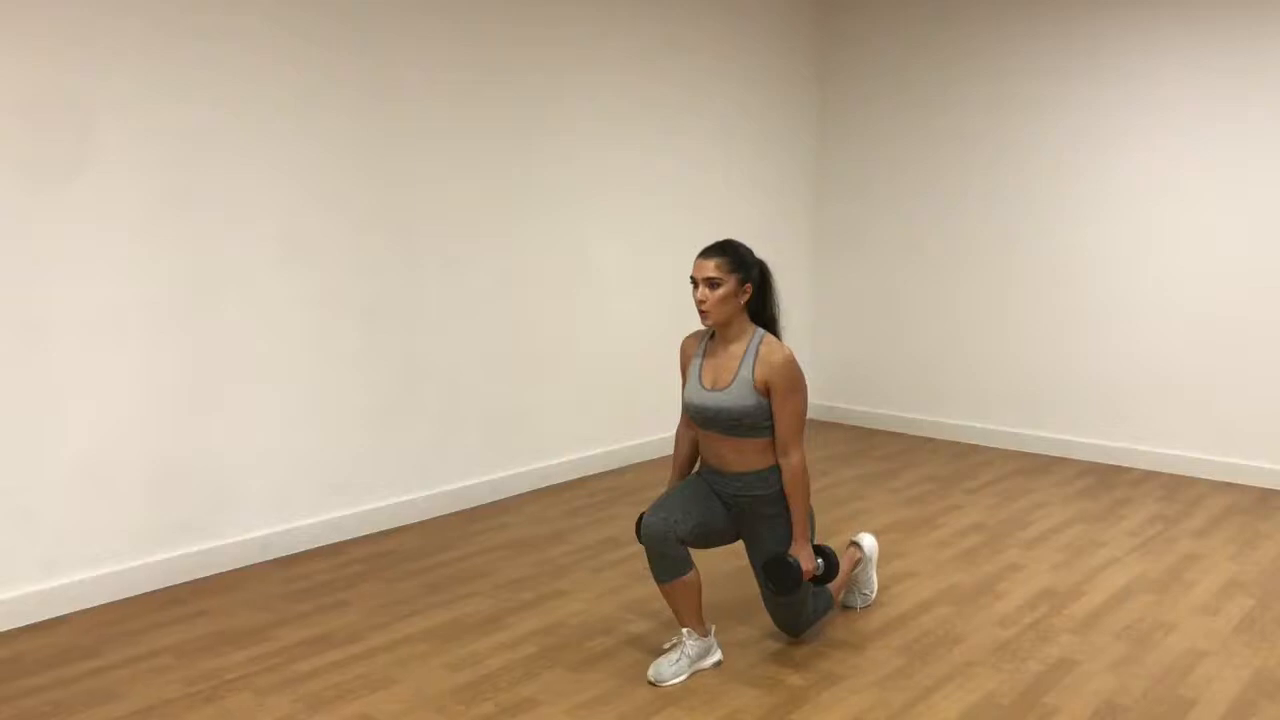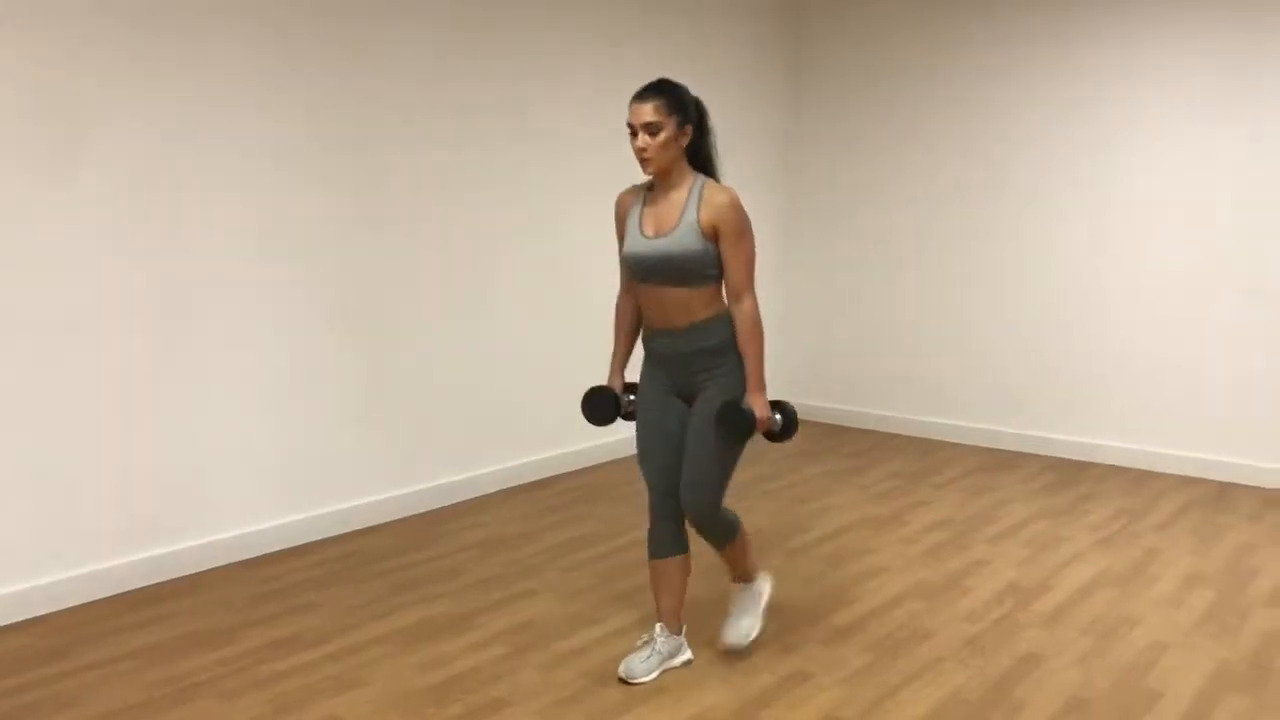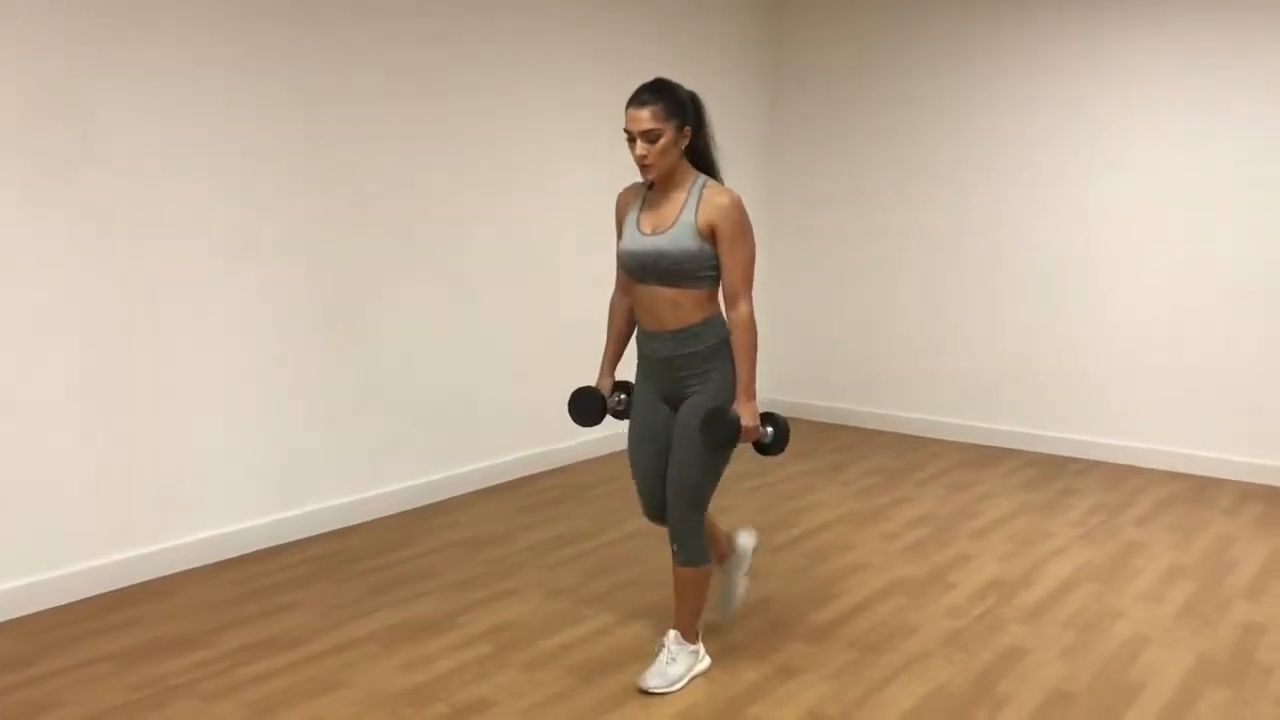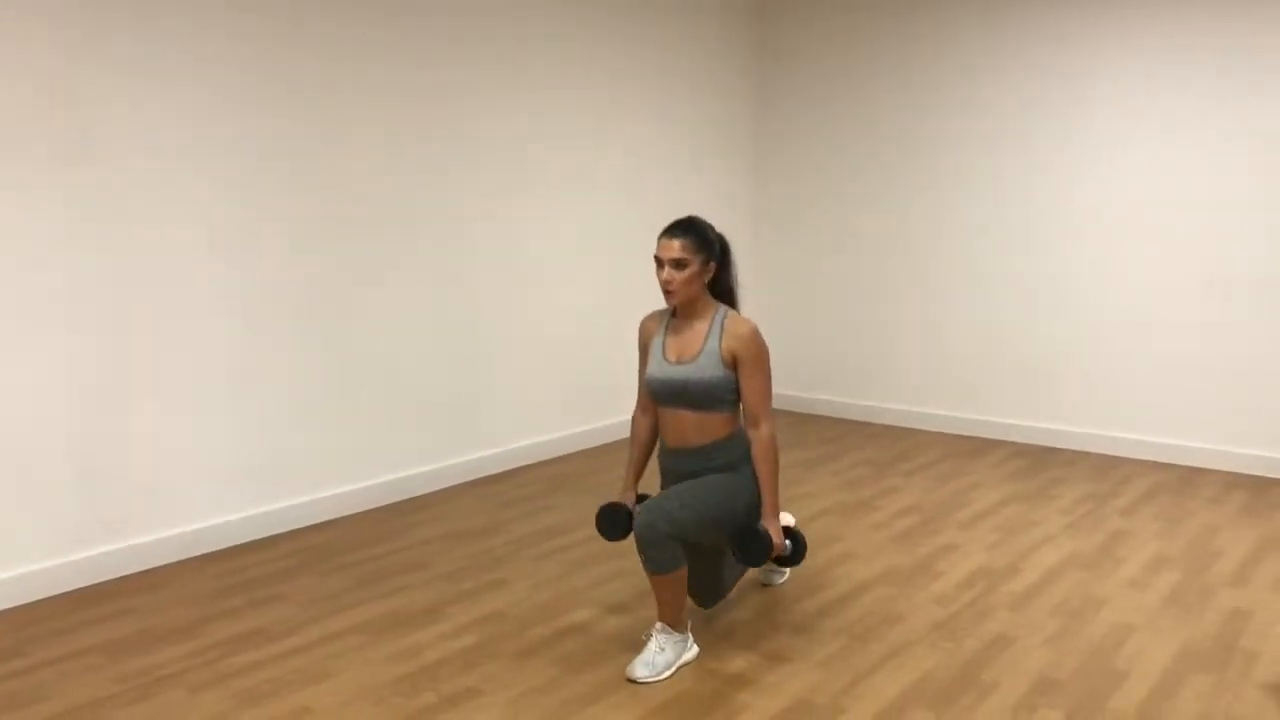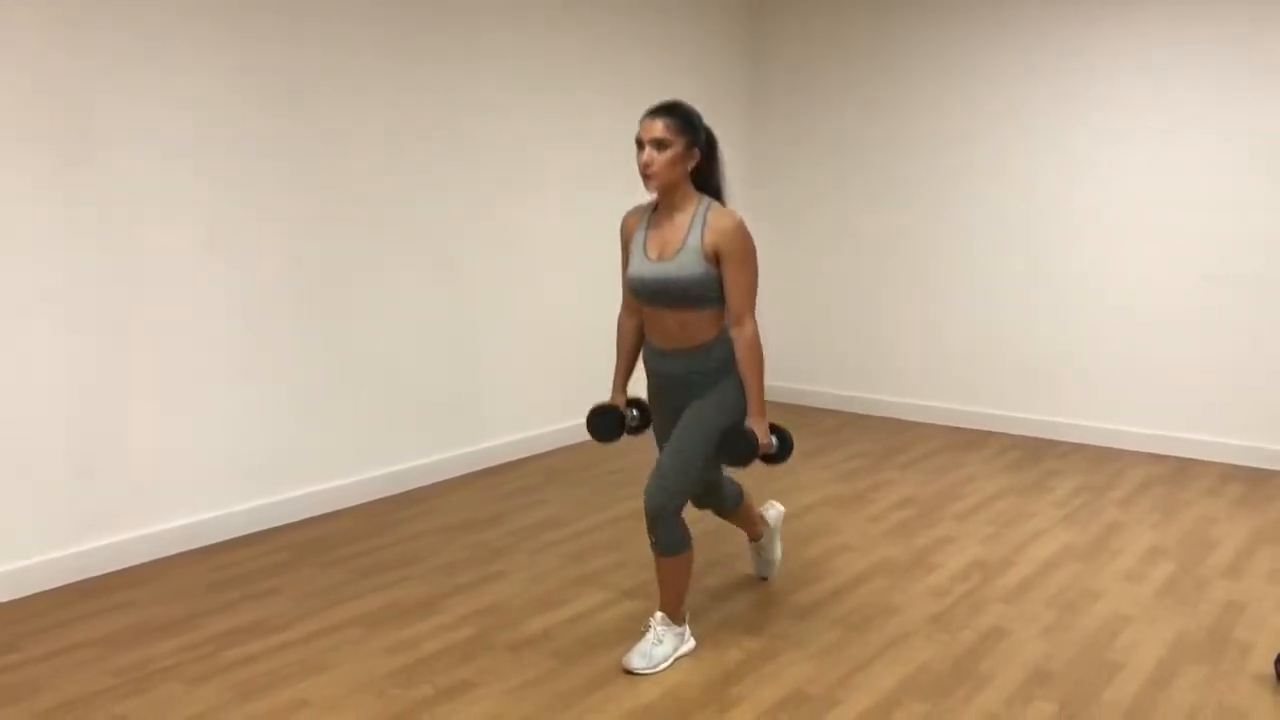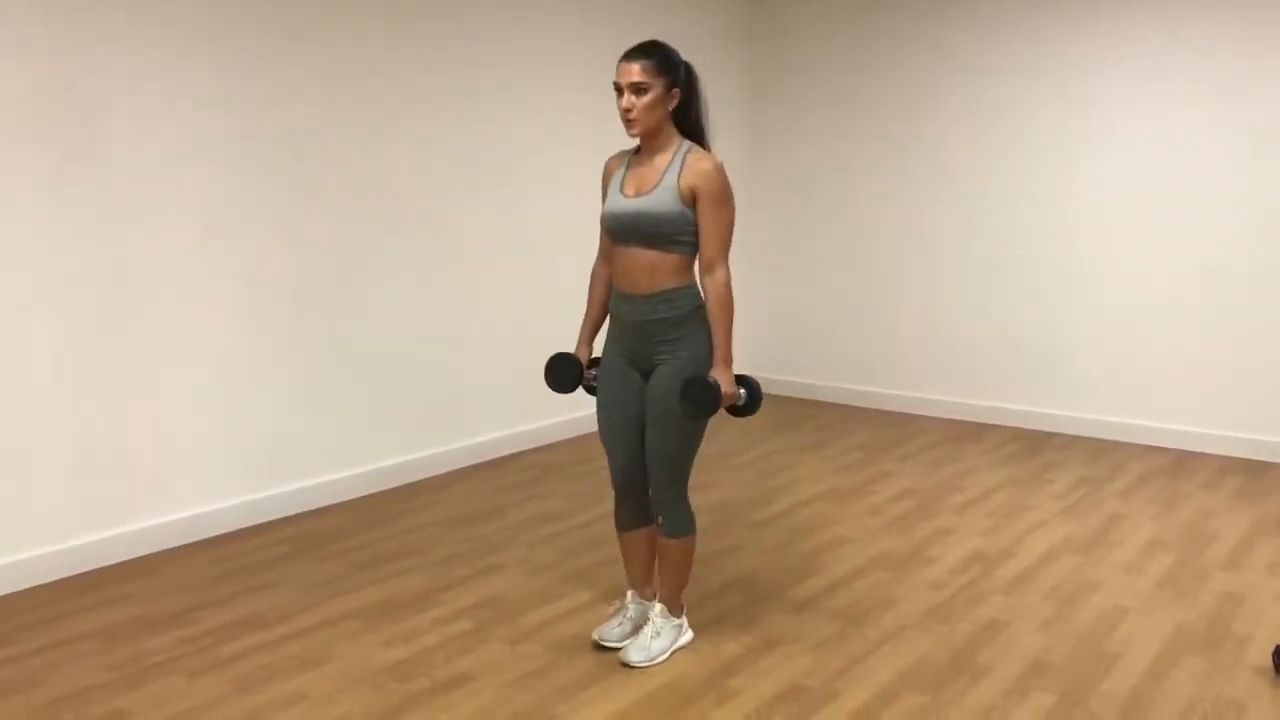
dt=0.7s
person 1, frame 1
left shoulder: (775, 360)
right shoulder: (691, 348)
left elbow: (792, 456)
left wrist: (802, 539)
right wrist: (671, 493)
left hip: (768, 497)
right hip: (714, 487)
left knee: (794, 621)
right knee: (656, 527)
left ankle: (856, 554)
right ankle: (696, 640)
person 1, frame 2
left shoulder: (720, 203)
right shoulder: (628, 204)
left elbow: (743, 301)
left wrist: (756, 388)
right wrist: (616, 368)
left hip: (718, 365)
right hip: (660, 370)
left knee: (701, 502)
right knee: (663, 506)
left ankle: (751, 584)
right ankle: (668, 636)
person 1, frame 3
left shoulder: (720, 204)
right shoulder: (628, 201)
left elbow: (740, 306)
left wrist: (746, 396)
right wrist: (607, 369)
left hip: (708, 370)
right hip: (653, 371)
left knee: (683, 512)
right knee: (655, 504)
left ankle: (687, 644)
right ankle: (731, 550)
person 1, frame 4
left shoulder: (740, 333)
right shoulder: (651, 328)
left elbow: (760, 426)
right elbow: (645, 412)
left wrist: (769, 513)
right wrist: (628, 486)
left hip: (731, 474)
right hip: (678, 475)
left knee: (653, 522)
right knee: (707, 591)
left ankle: (673, 637)
person 1, frame 5
left shoulder: (723, 227)
right shoulder: (633, 223)
left elbow: (743, 325)
right elbow: (631, 313)
left wrist: (756, 413)
right wrist: (618, 388)
left hip: (717, 382)
right hip: (663, 384)
left knee: (661, 499)
right knee: (701, 490)
left ankle: (671, 626)
right ankle: (763, 524)
person 1, frame 6
left shoulder: (702, 170)
right shoulder: (615, 168)
left elbow: (715, 272)
left wrist: (723, 362)
right wrist: (585, 338)
left hip: (680, 338)
right hip: (624, 340)
left knee: (665, 486)
right knee: (626, 483)
left ankle: (673, 618)
right ankle: (639, 603)
